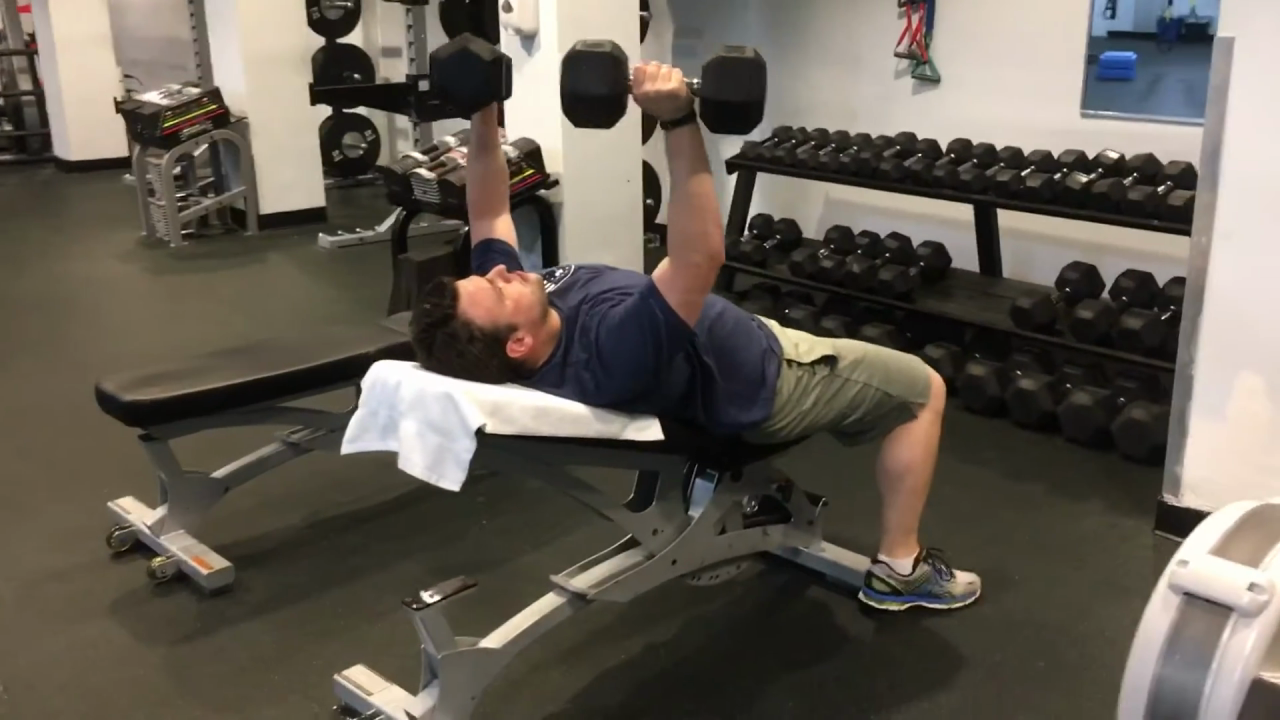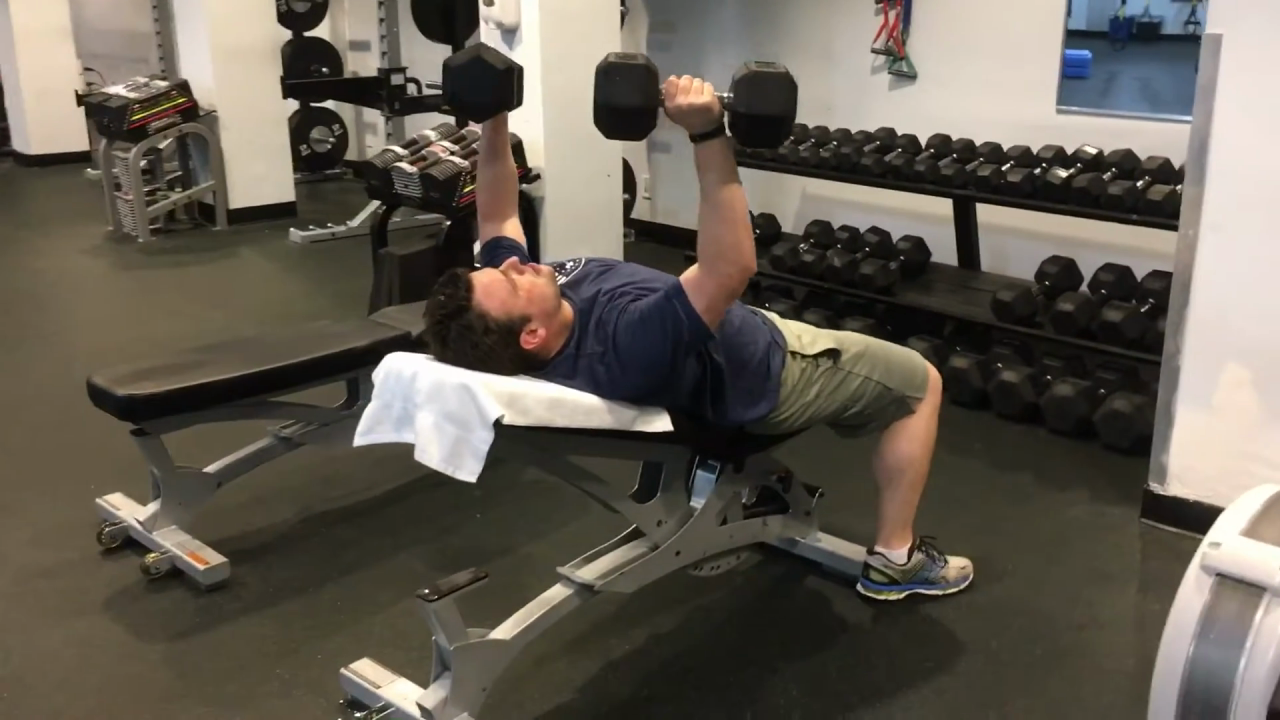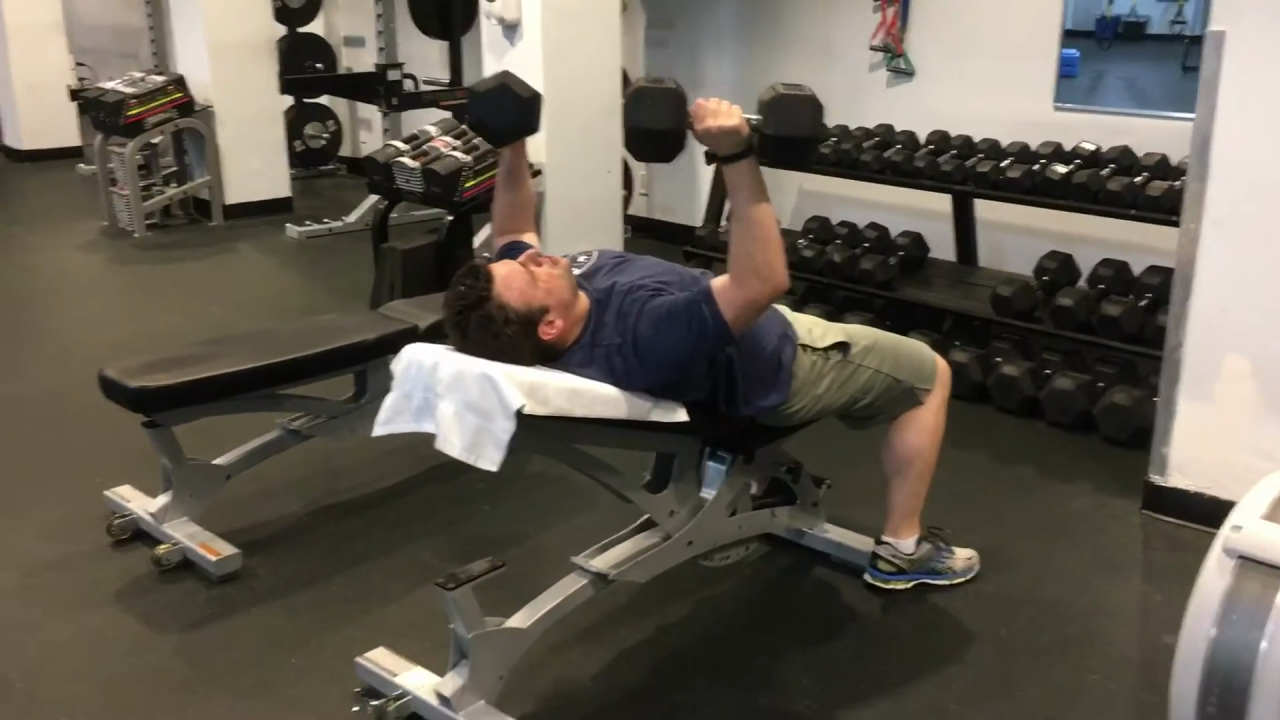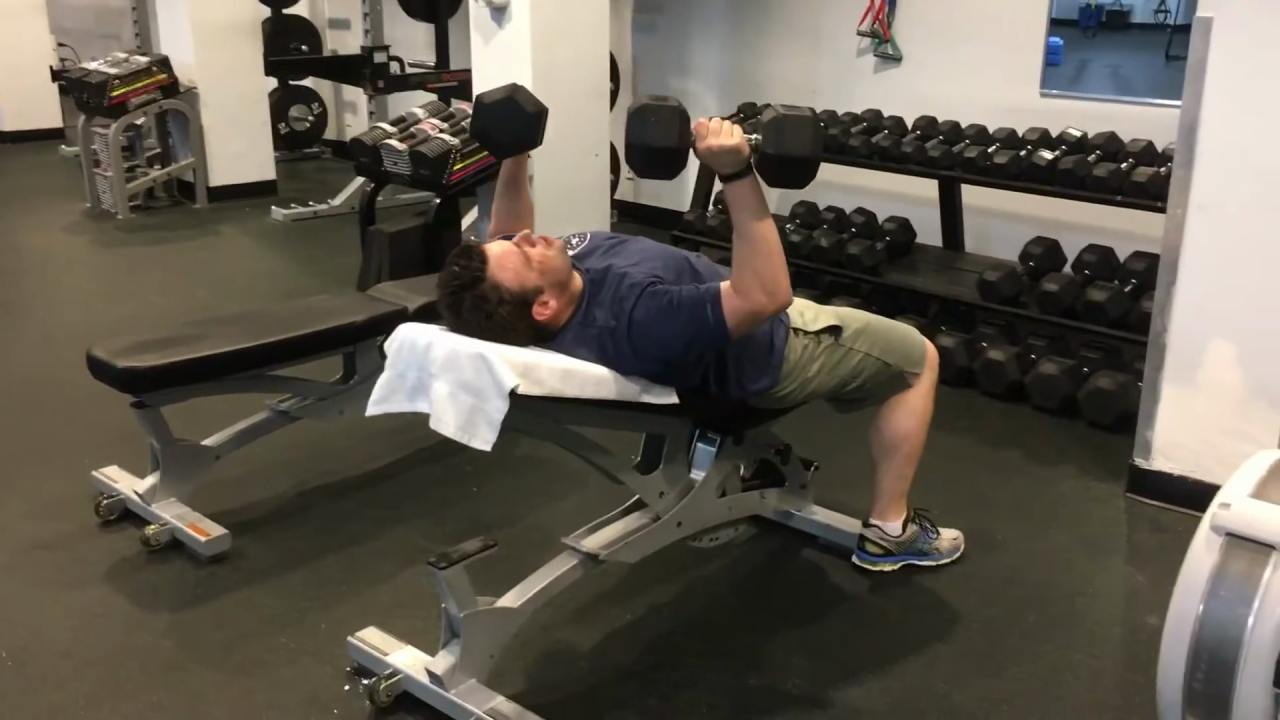
dt=0.4s
person 1, frame 1
left shoulder: (498, 311)
right shoulder: (606, 356)
left elbow: (487, 215)
right elbow: (700, 259)
left wrist: (484, 112)
right wrist: (678, 119)
right hip: (760, 377)
right knee: (924, 390)
right ankle: (899, 569)
person 1, frame 2
left shoulder: (510, 306)
right shoulder: (618, 350)
left elbow: (495, 217)
right elbow: (730, 268)
left wrist: (493, 119)
right wrist: (708, 133)
left hip: (731, 342)
right hip: (763, 369)
right knee: (920, 383)
right ankle: (895, 559)
person 1, frame 3
left shoulder: (527, 305)
right shoulder: (635, 339)
left elbow: (510, 232)
right elbow: (763, 282)
left wrist: (512, 141)
right wrist: (734, 153)
left hip: (736, 341)
right hip: (775, 362)
right knee: (929, 374)
right ankle: (902, 549)
person 1, frame 4
left shoulder: (522, 296)
right shoulder: (628, 321)
left elbow: (507, 232)
right elbow: (766, 296)
left wrist: (515, 149)
right wrist: (735, 172)
left hip: (727, 325)
right hip: (767, 347)
right knee: (918, 358)
right ankle: (889, 532)
